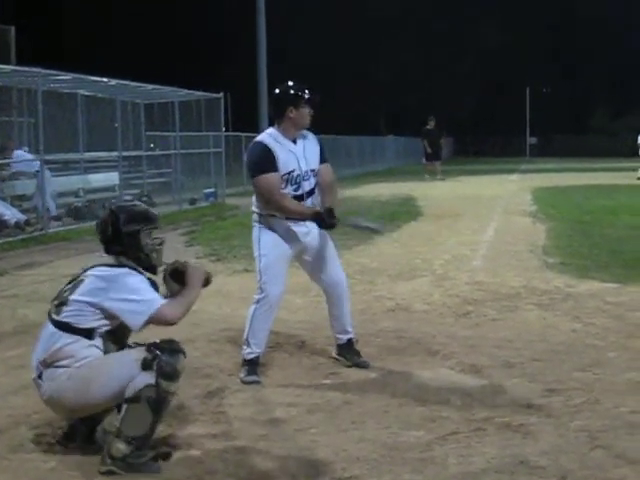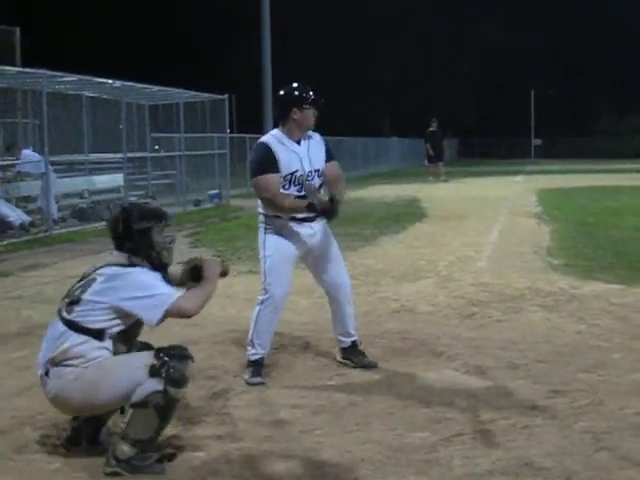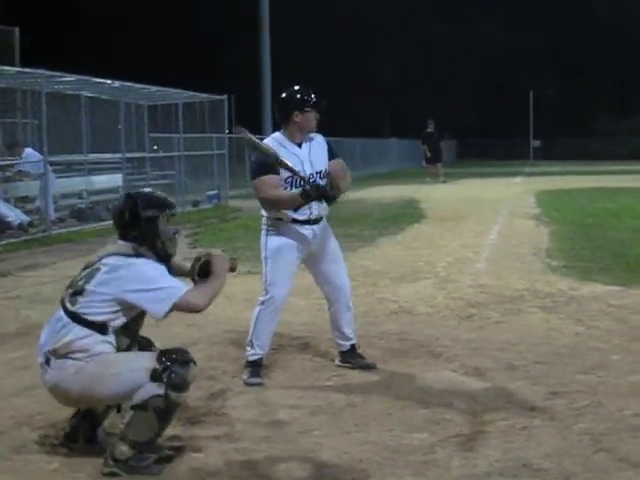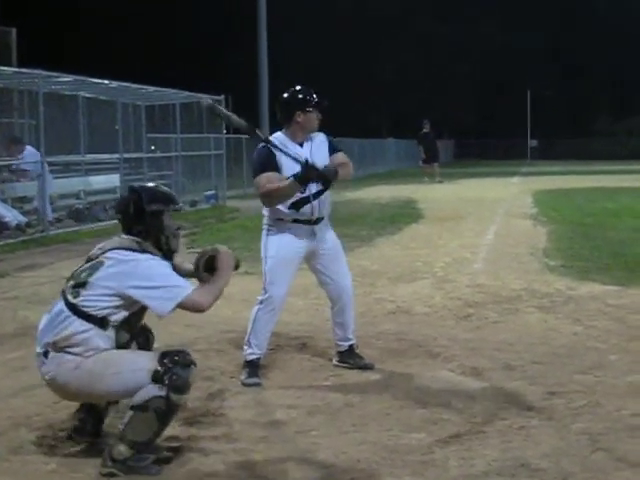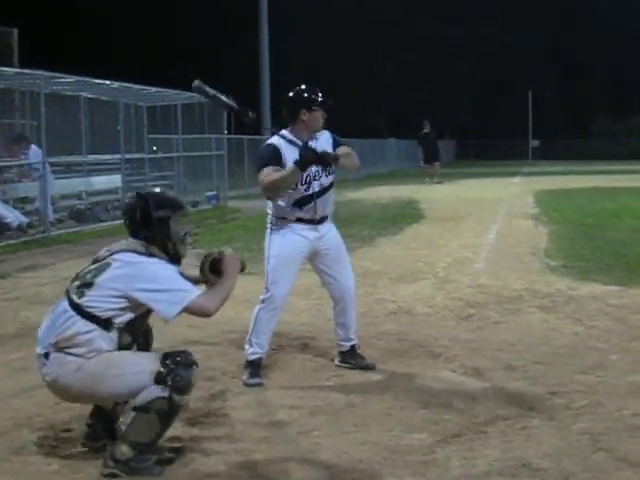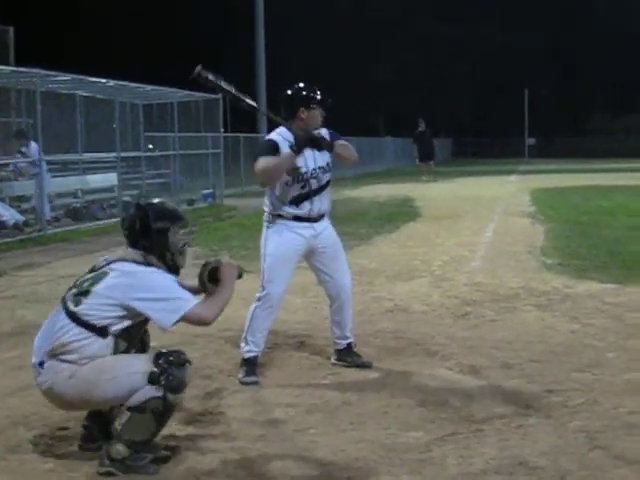
dt=0.1s
person 1, frame 1
left shoulder: (312, 141)
right shoulder: (262, 148)
left elbow: (327, 182)
right elbow: (274, 198)
left wrist: (328, 211)
right wrist: (314, 213)
left hip: (310, 226)
right hip: (274, 229)
left knee: (337, 283)
right knee: (269, 294)
left ankle: (345, 344)
right ankle: (250, 358)
person 1, frame 2
left shoulder: (318, 141)
right shoulder: (266, 148)
left elbow: (336, 177)
right elbow: (269, 197)
left wrist: (333, 200)
right wrist: (310, 204)
left hip: (316, 228)
right hip: (280, 231)
left knee: (340, 286)
right knee: (273, 295)
left ankle: (348, 347)
right ankle: (255, 359)
person 1, frame 3
left shoulder: (321, 143)
right shoulder: (268, 151)
left elbow: (343, 173)
right elbow: (268, 198)
left wrist: (335, 188)
right wrist: (304, 195)
left hip: (318, 229)
right hip: (282, 232)
left knee: (340, 289)
right knee: (274, 297)
left ankle: (347, 350)
right ankle: (254, 360)
person 1, frame 4
left shoulder: (322, 141)
right shoulder: (268, 151)
left elbow: (348, 167)
right elbow: (266, 194)
left wrist: (333, 171)
right wrist: (300, 179)
left hip: (320, 230)
right hip: (283, 232)
left knee: (343, 289)
right knee: (272, 296)
left ankle: (345, 350)
right ankle: (252, 360)
person 1, frame 5
left shoulder: (327, 138)
right shoulder: (273, 147)
left elbow: (354, 161)
right elbow: (268, 187)
left wrist: (333, 158)
right wrist: (298, 167)
left hip: (323, 228)
right hip: (287, 231)
left knee: (345, 289)
right knee: (274, 295)
left ankle: (347, 350)
right ankle: (253, 360)
person 1, frame 6
left shoulder: (323, 135)
right shoulder: (275, 142)
left elbow: (352, 157)
right elbow: (262, 175)
left wrist: (328, 144)
right wrist: (295, 148)
left hip: (321, 227)
right hip: (284, 229)
left knee: (342, 287)
right knee: (271, 293)
left ankle: (343, 348)
right ankle: (249, 358)
person 2, frame 1
left shoulder: (108, 270)
right shoulder: (119, 277)
right elbow: (169, 314)
left wrist: (179, 285)
right wrist: (193, 285)
left hip: (57, 377)
right hip: (65, 383)
left knee: (136, 359)
right knee: (167, 357)
left ankle: (82, 427)
right ankle: (123, 453)
person 2, frame 2
left shoulder: (117, 266)
right shoulder: (131, 276)
right elbow: (188, 307)
right wrist: (210, 278)
left hip: (63, 371)
right hip: (70, 381)
left knee: (139, 356)
right knee: (175, 364)
left ankle: (86, 431)
right ankle: (127, 455)
person 2, frame 3
left shoulder: (119, 256)
right shoulder: (135, 268)
left elbow: (166, 266)
right elbow: (196, 302)
left wrist: (195, 270)
right wrist: (218, 273)
left hip: (63, 364)
right hip: (71, 374)
left knee: (139, 351)
right knee: (177, 366)
right ankle: (126, 455)
person 2, frame 4
left shoulder: (120, 249)
right shoulder: (138, 263)
left elbow: (164, 272)
right elbow: (201, 301)
left wrist: (198, 271)
right wrist: (224, 270)
left hip: (61, 353)
right hip: (68, 367)
left knee: (138, 340)
right knee: (176, 369)
left ankle: (90, 422)
right ankle: (122, 455)
person 2, frame 5
left shoulder: (127, 253)
right shoulder: (145, 266)
left elbow: (167, 276)
right elbow: (207, 306)
left wrist: (202, 277)
right wrist: (229, 274)
left hip: (62, 355)
right hip: (70, 368)
left knee: (138, 339)
right knee: (179, 370)
left ankle: (102, 427)
right ankle: (125, 456)
person 2, frame 6
left shoulder: (126, 264)
right shoulder: (144, 276)
left elbow: (168, 294)
right elbow: (205, 314)
left wrist: (201, 287)
right wrist: (227, 281)
left hip: (59, 363)
right hip: (65, 377)
left knee: (136, 345)
right knee: (173, 368)
left ankle: (99, 430)
right ankle: (121, 454)
